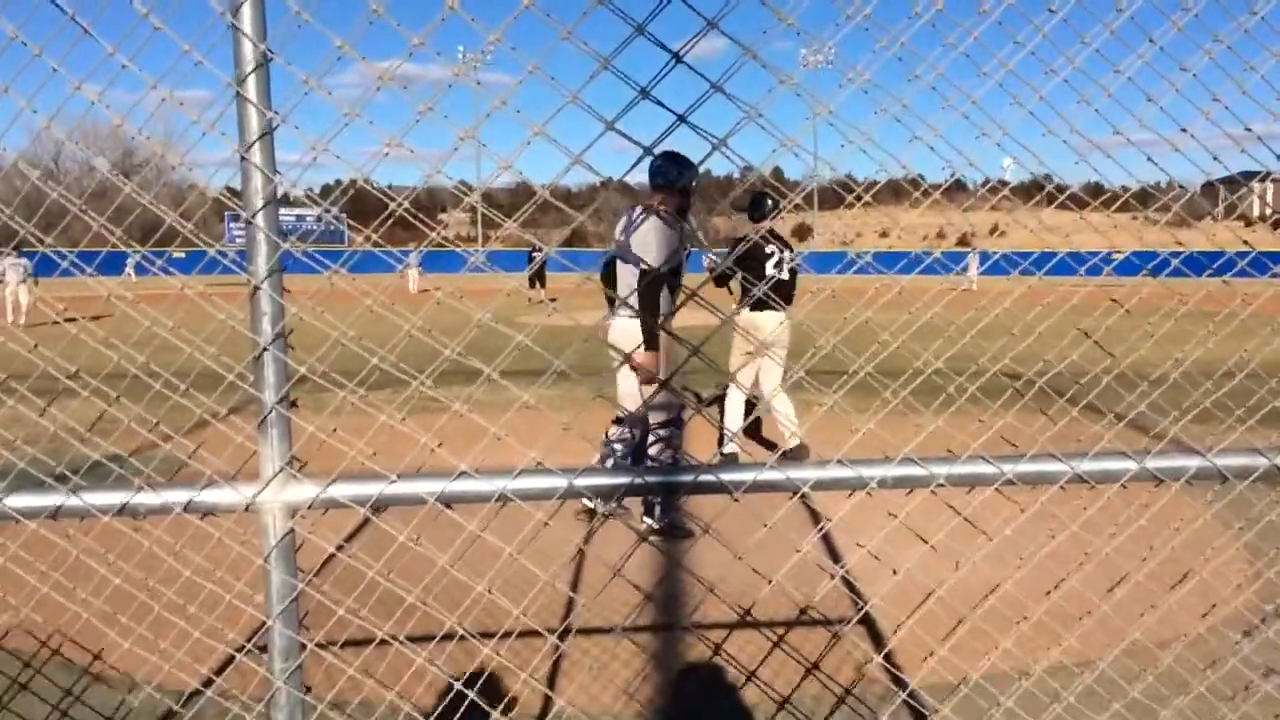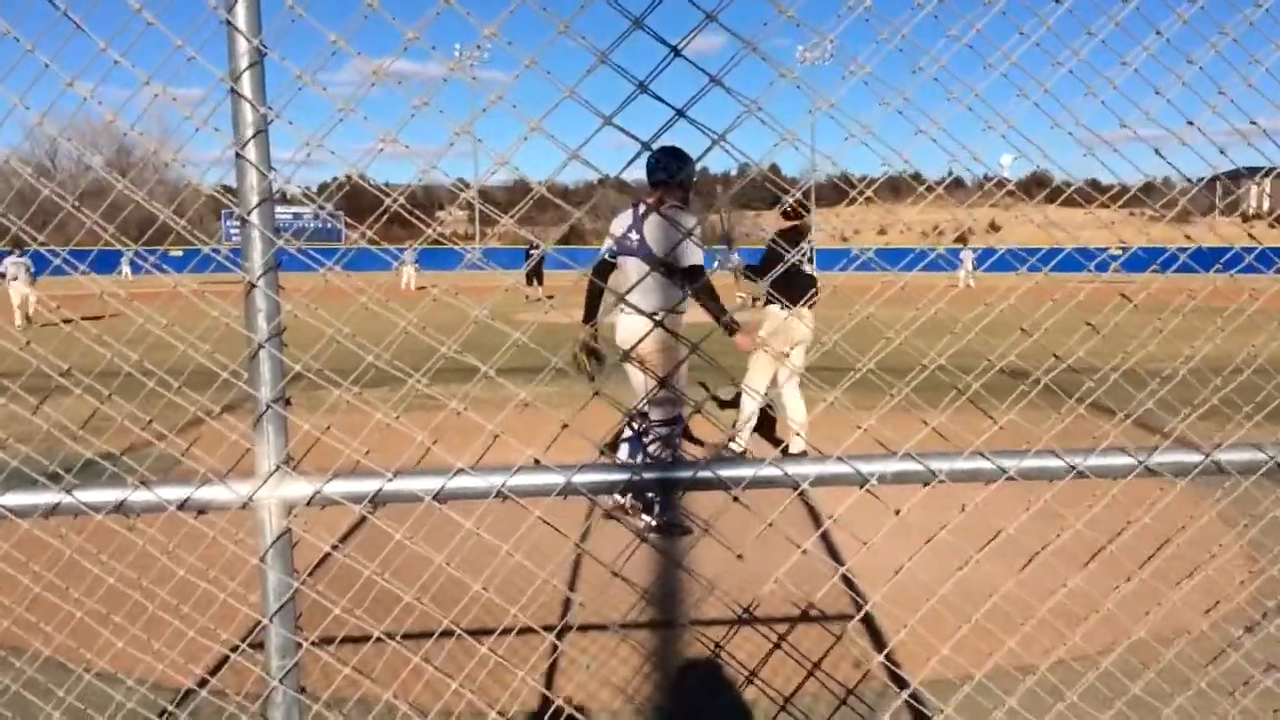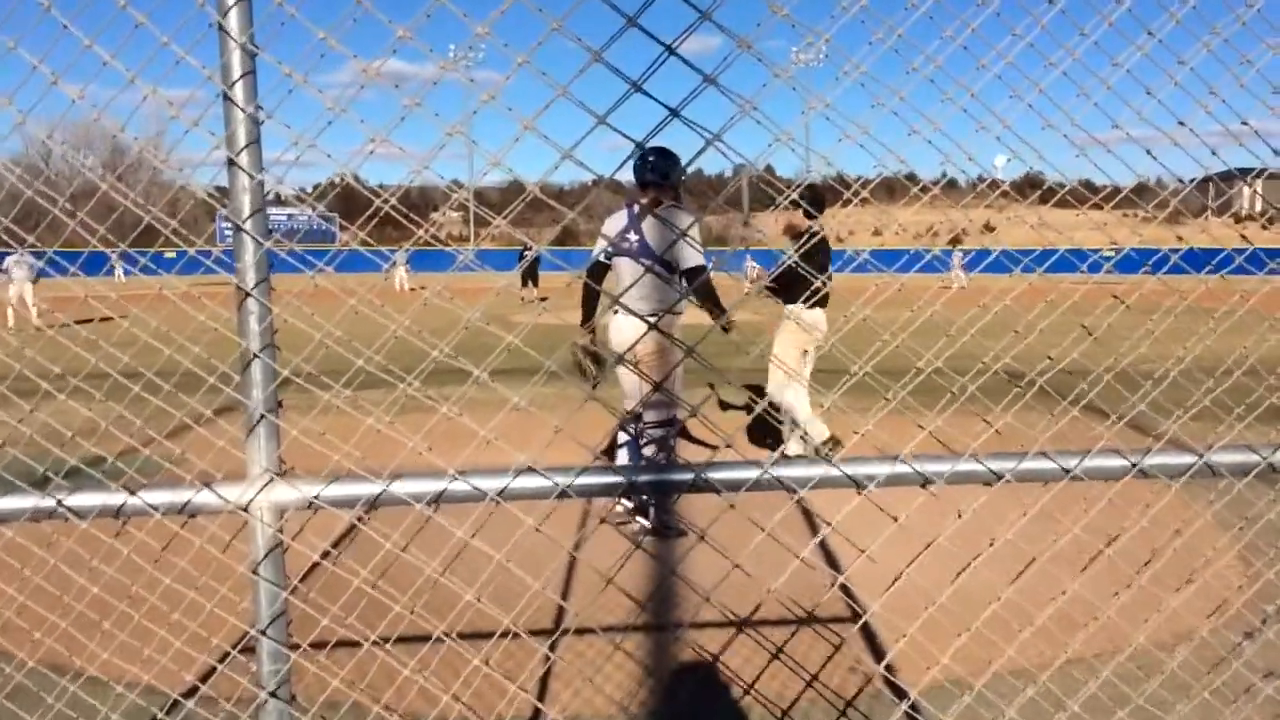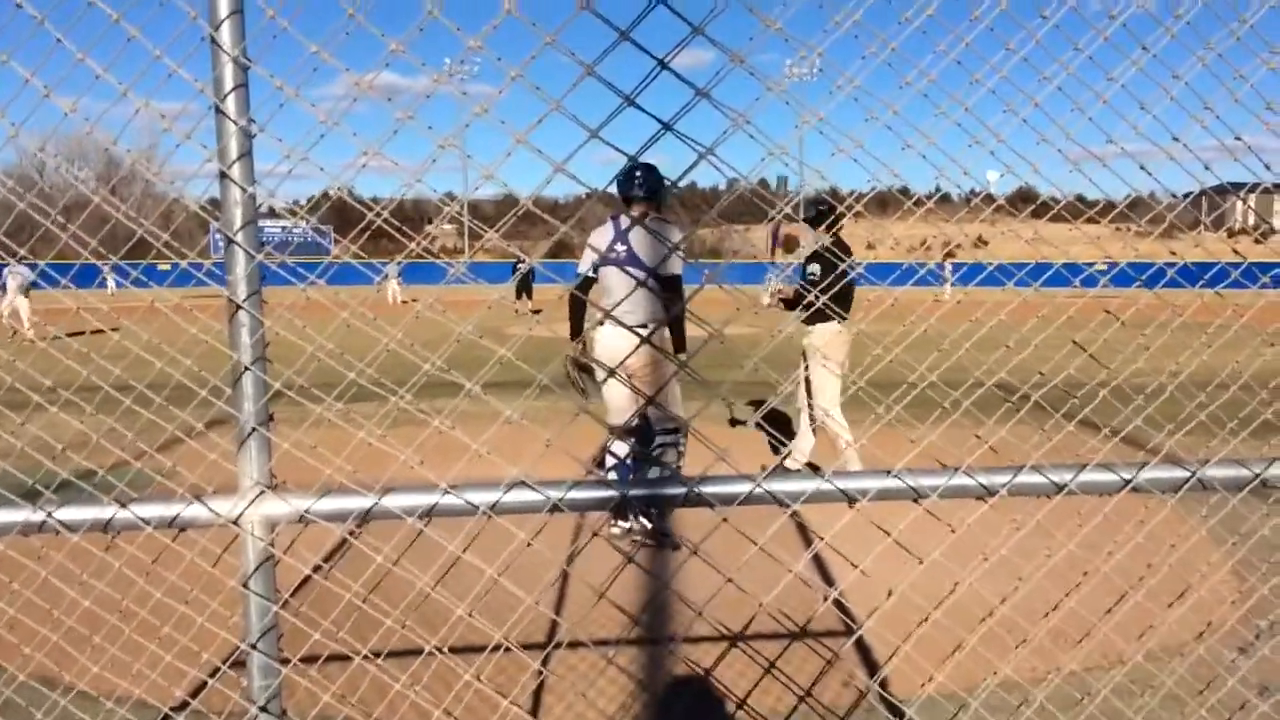
dt=0.3s
person 1, frame 1
left shoulder: (632, 218)
right shoulder: (668, 224)
left elbow: (608, 273)
right elbow: (650, 287)
right wrist: (653, 347)
left hip: (622, 325)
right hip: (647, 331)
left knee: (630, 416)
right knee: (665, 421)
left ankle: (600, 496)
right ankle: (658, 512)
person 1, frame 2
left shoulder: (625, 219)
right shoulder: (680, 220)
left elbow: (598, 275)
right elbow: (696, 284)
left wrist: (588, 324)
right wrist: (734, 330)
left hip: (626, 324)
right hip: (659, 329)
left knee: (643, 411)
right knee: (665, 419)
left ankle: (626, 489)
right ankle: (657, 510)
person 1, frame 3
left shoulder: (616, 220)
right shoulder: (678, 219)
left elbow: (592, 277)
right elbow: (697, 282)
left wrist: (587, 327)
right wrist: (722, 319)
left hip: (621, 325)
right hip: (656, 330)
left knee: (634, 414)
right knee: (662, 421)
left ankle: (628, 499)
right ankle: (653, 512)
person 1, frame 4
left shoulder: (601, 234)
right shoulder: (666, 232)
left elbow: (578, 291)
right elbow: (672, 297)
left wrist: (576, 339)
right wrist: (680, 350)
left hip: (607, 340)
right hip: (648, 342)
left knee: (621, 430)
right knee: (669, 428)
left ankle: (622, 515)
right ankle: (649, 513)
person 2, frame 1
left shoulder: (748, 243)
right shoulder: (786, 247)
left elbow: (721, 278)
right elbow: (789, 291)
left wrist: (712, 266)
left hip: (753, 319)
right hip: (780, 321)
left knee: (738, 386)
right knee: (772, 386)
left ankle: (729, 449)
right ankle: (794, 443)
person 2, frame 2
left shoulder: (783, 237)
right shoulder: (805, 241)
left elbow: (763, 273)
left wrist: (740, 267)
right wrist: (760, 298)
left hip: (781, 315)
right hip: (803, 318)
left knee: (754, 385)
right knee: (790, 384)
left ankle: (737, 445)
right ankle: (797, 447)
person 2, frame 3
left shoulder: (814, 239)
right shoulder: (808, 238)
left elbow: (800, 278)
left wrist: (768, 277)
right wrist: (767, 283)
left hip: (802, 317)
right hip: (804, 316)
left knee: (779, 388)
right knee: (796, 387)
left ankle: (823, 439)
right ankle: (795, 450)
person 2, frame 4
left shoulder: (837, 253)
right shoulder: (817, 253)
left elbow: (826, 296)
left wrist: (791, 294)
right wrist: (784, 298)
left hip: (828, 333)
right hip: (815, 333)
left knee: (826, 408)
right knee: (808, 403)
left ankle: (852, 469)
right ankle: (794, 462)
